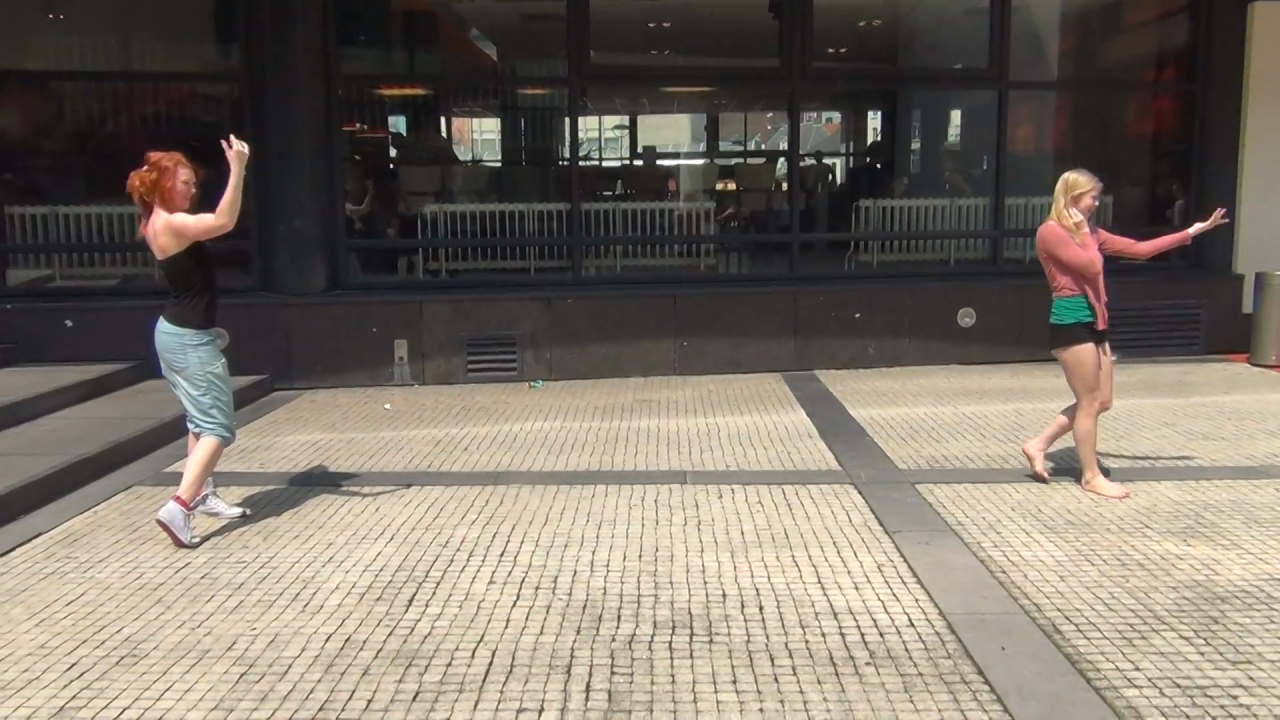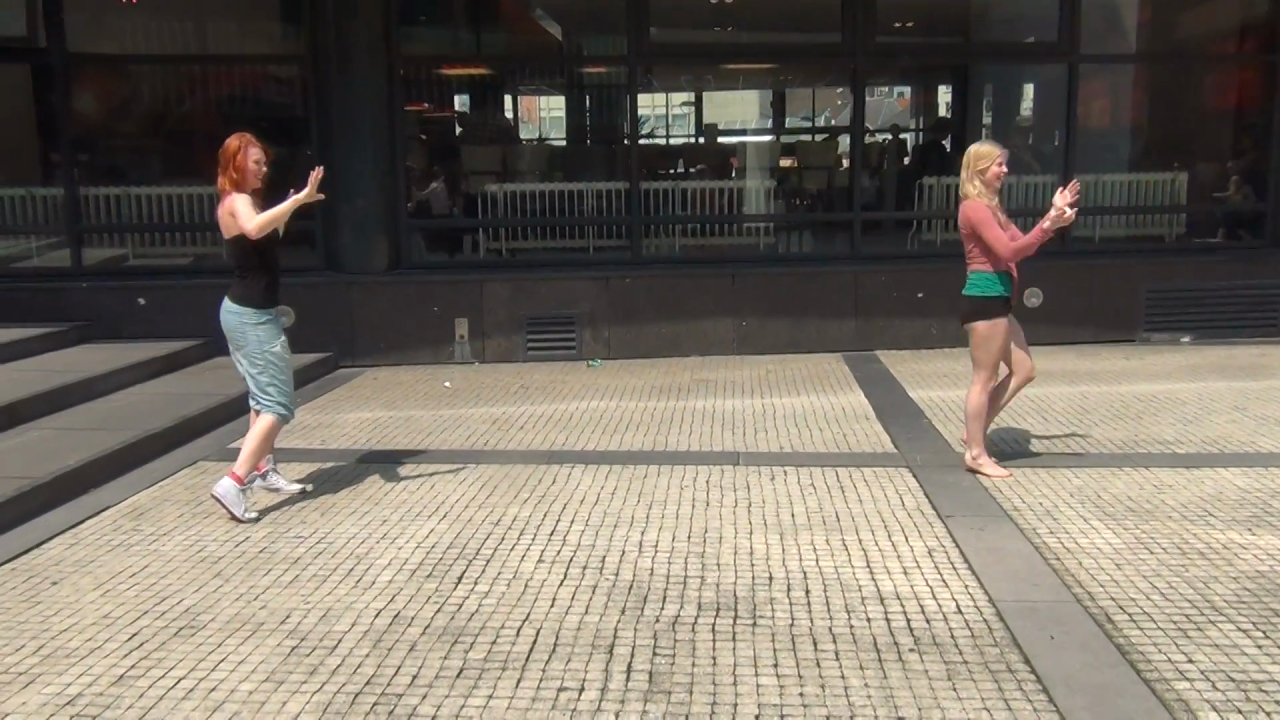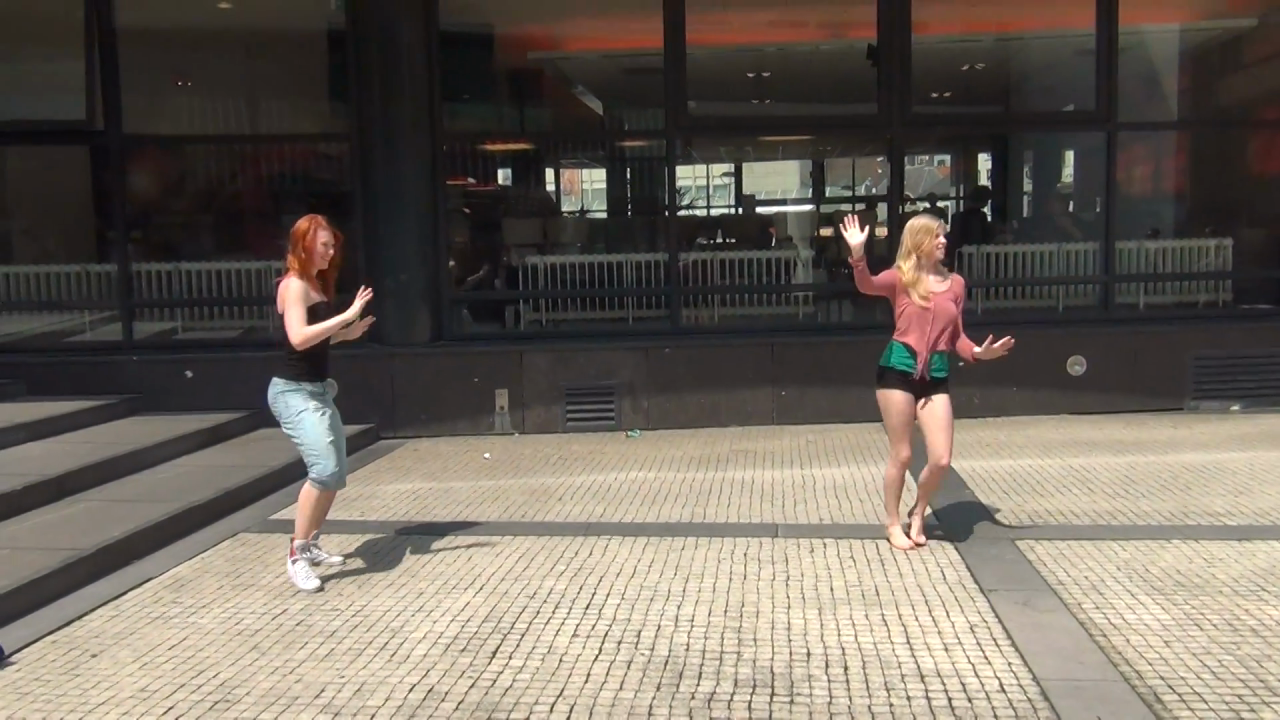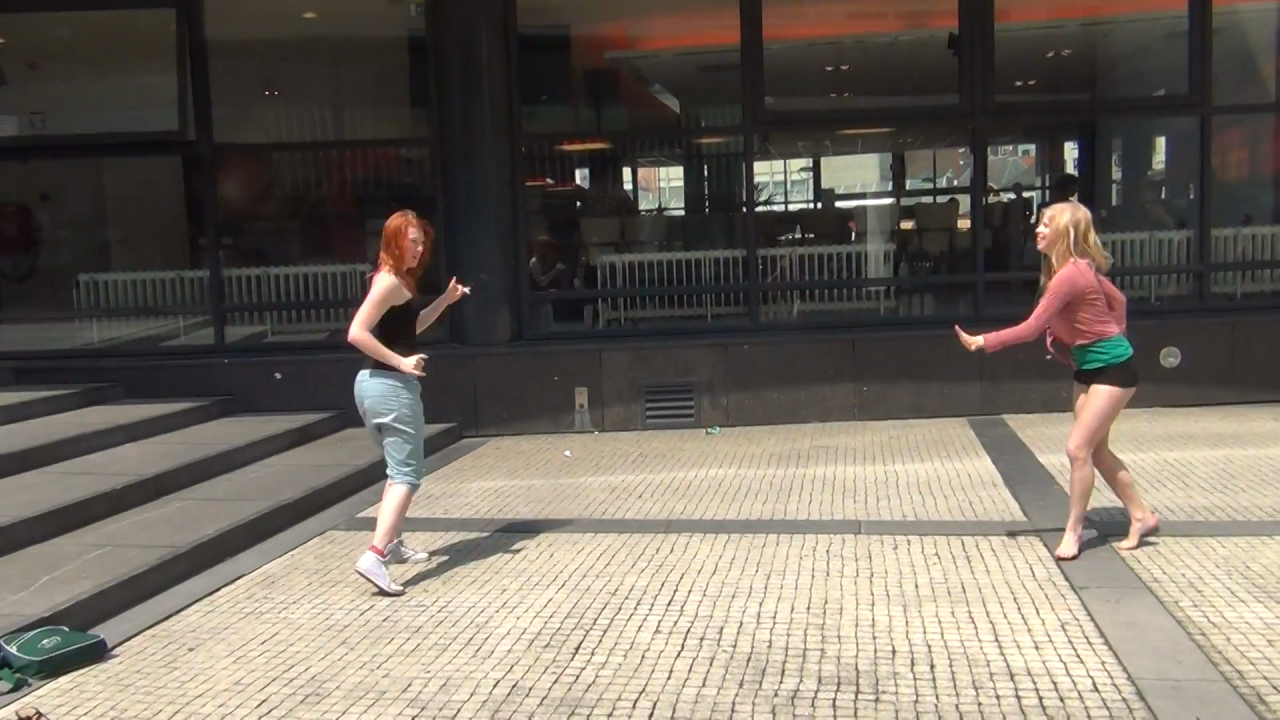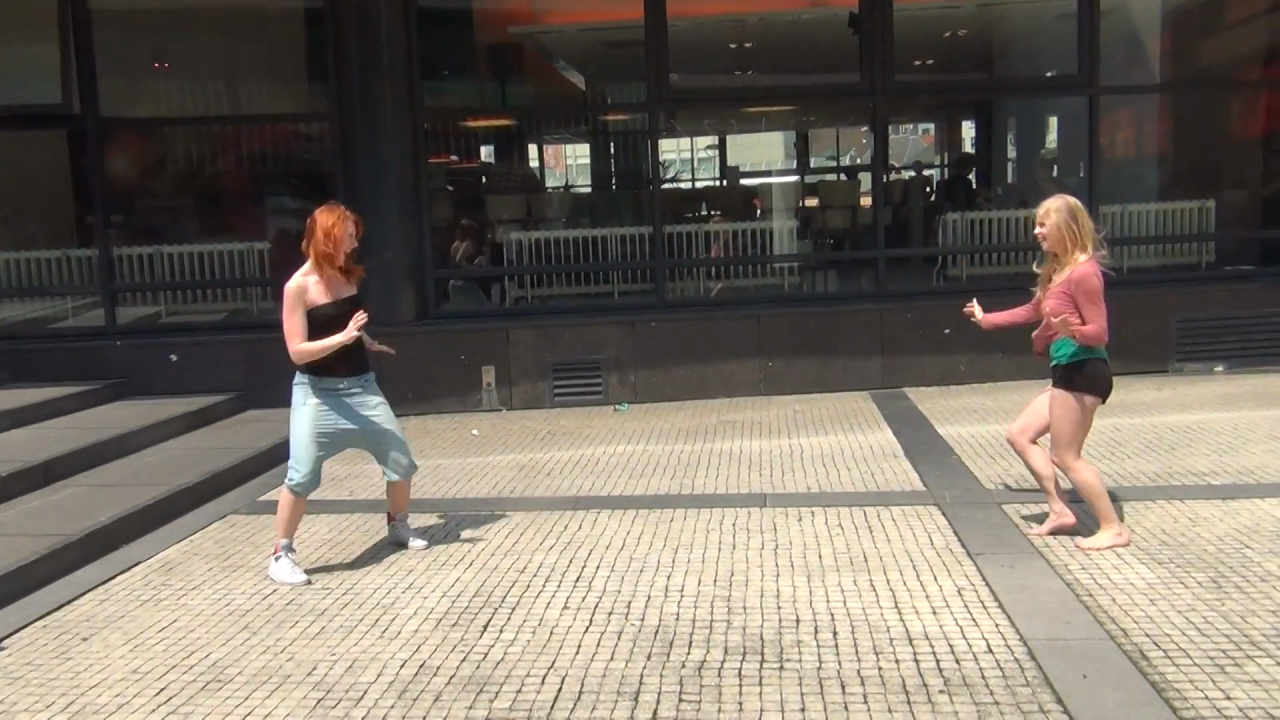
dt=1s
person 1, frame 1
left shoulder: (158, 222)
right shoulder: (170, 223)
right elbow: (224, 223)
right wrist: (238, 170)
left hip: (175, 332)
right hip: (190, 338)
left knee: (200, 419)
right knee: (217, 426)
left ankle: (201, 493)
right ankle: (178, 506)
person 1, frame 2
left shoulder: (239, 202)
right shoulder: (237, 201)
left elbow: (265, 239)
right elbow: (255, 229)
left wrist: (293, 206)
right wrist: (298, 200)
left hip: (248, 311)
right hip: (252, 315)
left knee: (266, 397)
right knee: (277, 404)
left ankle: (263, 470)
right ankle: (234, 483)
person 1, frame 3
left shoulder: (316, 285)
right shoulder: (294, 285)
right elbow: (298, 339)
left wrist: (349, 331)
right wrist: (347, 316)
left hip: (318, 393)
right hip: (292, 394)
left knee: (335, 474)
right knee: (324, 469)
left ankle: (307, 545)
right ankle: (298, 555)
person 1, frame 4
left shoulder: (400, 280)
right shoulder: (387, 282)
left elbow: (415, 325)
right elbow: (355, 333)
left wrist: (447, 298)
right wrist: (399, 362)
left hip: (376, 385)
right hip: (388, 386)
left knee: (400, 468)
right knee: (406, 473)
left ankle: (390, 542)
right ankle: (375, 556)
person 1, frame 5
left shoulder: (349, 274)
right shoulder: (299, 287)
right elbow: (298, 352)
left wrist: (369, 342)
right wrist: (341, 339)
left hip: (361, 387)
right hip: (315, 391)
left knee: (401, 466)
right knee: (300, 476)
left ankle: (399, 525)
right ankle: (281, 555)
person 2, frame 1
left shoulder: (1086, 233)
right shoulder: (1050, 232)
left elbow: (1142, 250)
right elbow: (1092, 266)
left wrist: (1193, 231)
right wrist: (1084, 231)
left hip: (1090, 321)
right hip: (1071, 323)
left knee: (1099, 400)
right knee: (1091, 402)
left ankle: (1039, 444)
right ankle: (1092, 477)
person 2, frame 2
left shoulder: (990, 206)
right shoulder: (974, 208)
left elbow: (1023, 243)
right elbow: (1013, 251)
left wrist: (1054, 211)
right wrist: (1049, 225)
left hip: (995, 300)
right hip: (985, 300)
left knee: (1024, 371)
right knee: (984, 379)
left ankle: (975, 435)
right ankle: (976, 454)
person 2, frame 3
left shoulder: (956, 284)
right shoulder: (899, 278)
left elbow: (956, 337)
right elbow: (867, 284)
left wrist: (982, 352)
right wrist: (857, 253)
left hip: (936, 376)
right hip: (897, 371)
left knee: (941, 460)
right knee: (901, 454)
left ankle: (918, 513)
right ankle: (893, 524)
person 2, frame 4
left shoulder: (1068, 276)
right shoulder: (1081, 269)
left elbow: (1031, 329)
right elbow: (1119, 304)
left wrist: (983, 342)
left hip: (1109, 368)
right hip: (1090, 366)
left knee: (1077, 449)
right knee: (1095, 451)
left ankle: (1073, 531)
right ankle: (1142, 517)
person 2, frame 5
left shoulder: (1084, 272)
right shoulder: (1057, 268)
left elbow: (1099, 334)
right elbow: (1033, 312)
left wrist: (1067, 329)
right wrist: (986, 319)
left hip: (1083, 371)
right hip: (1066, 372)
left knee: (1065, 456)
right knee: (1018, 435)
left ankle: (1114, 530)
right ankle: (1061, 512)
